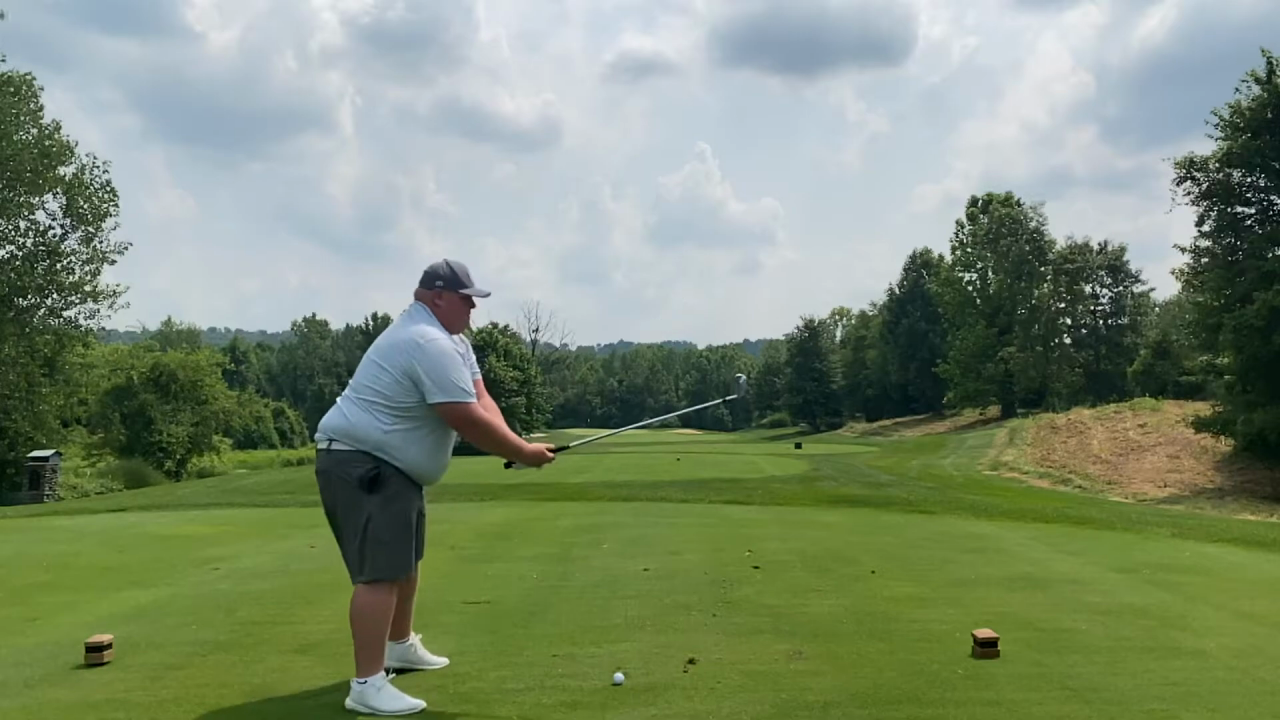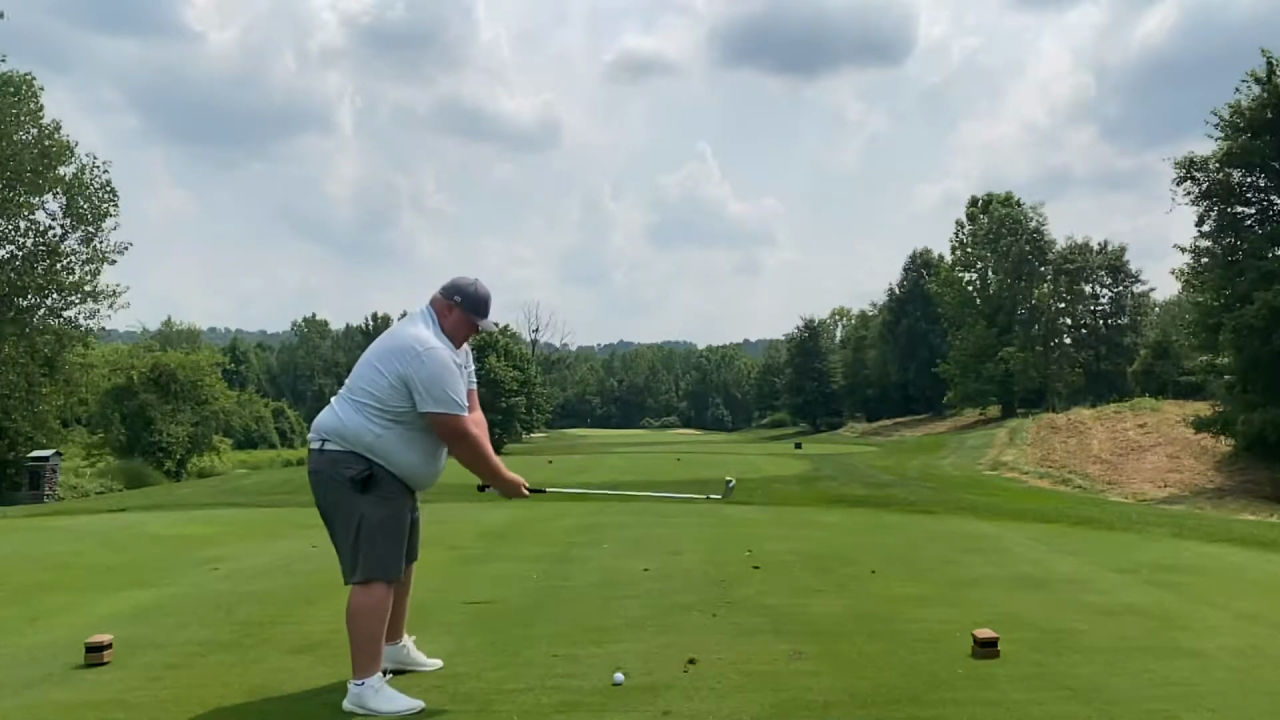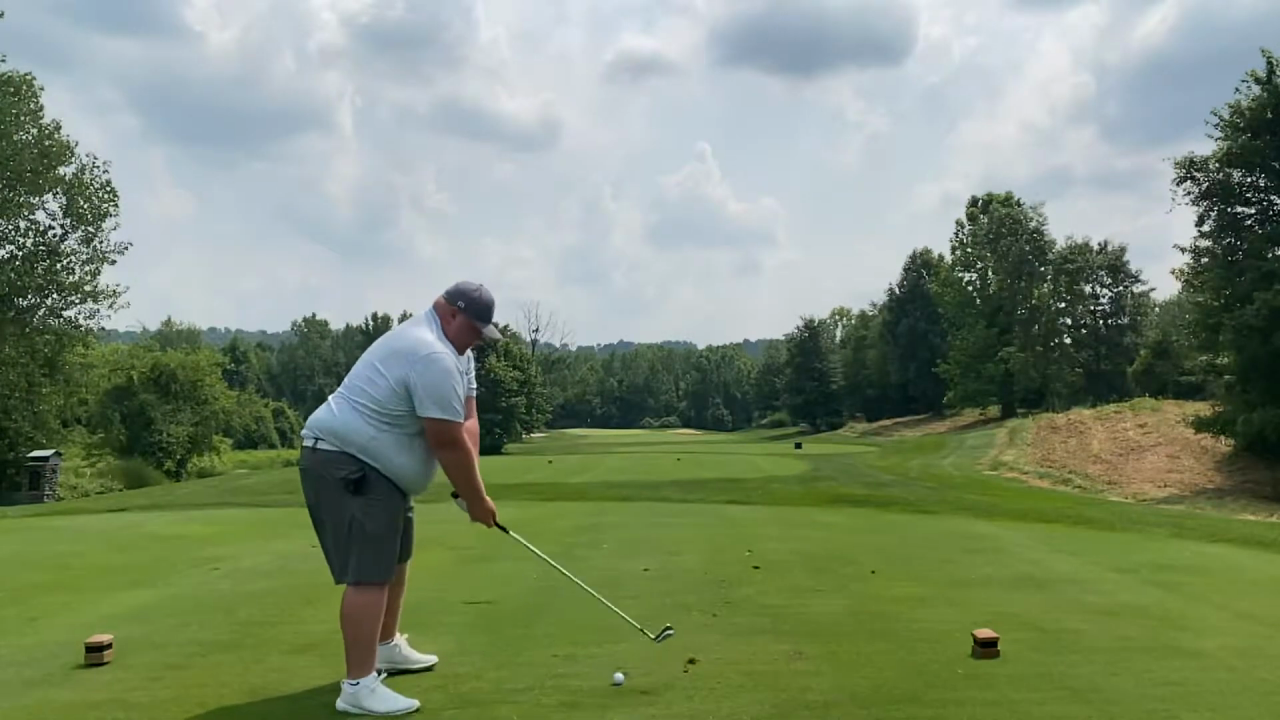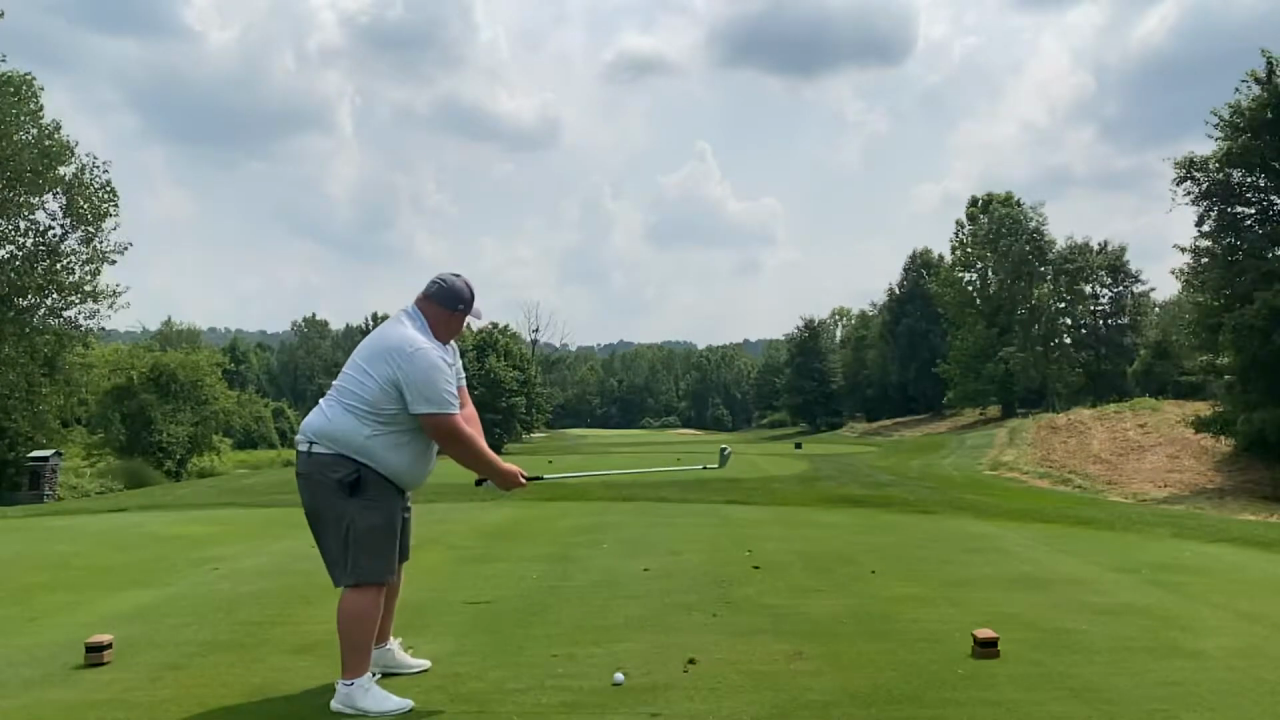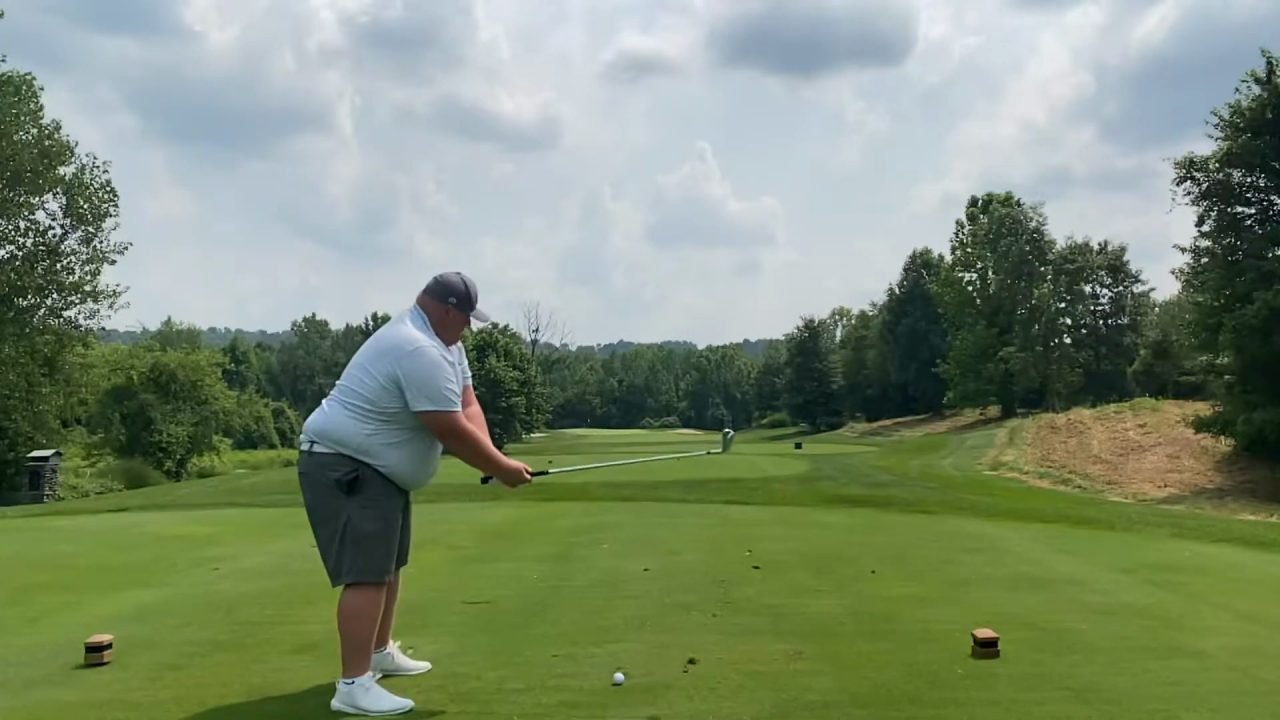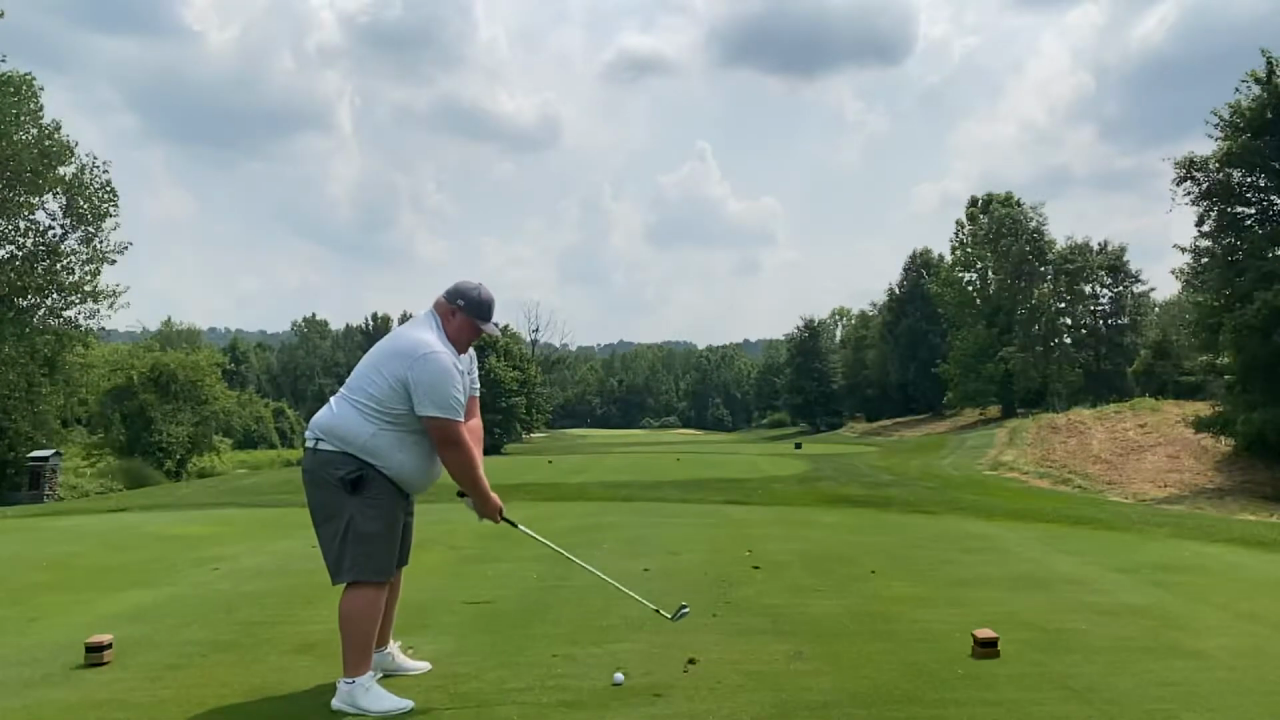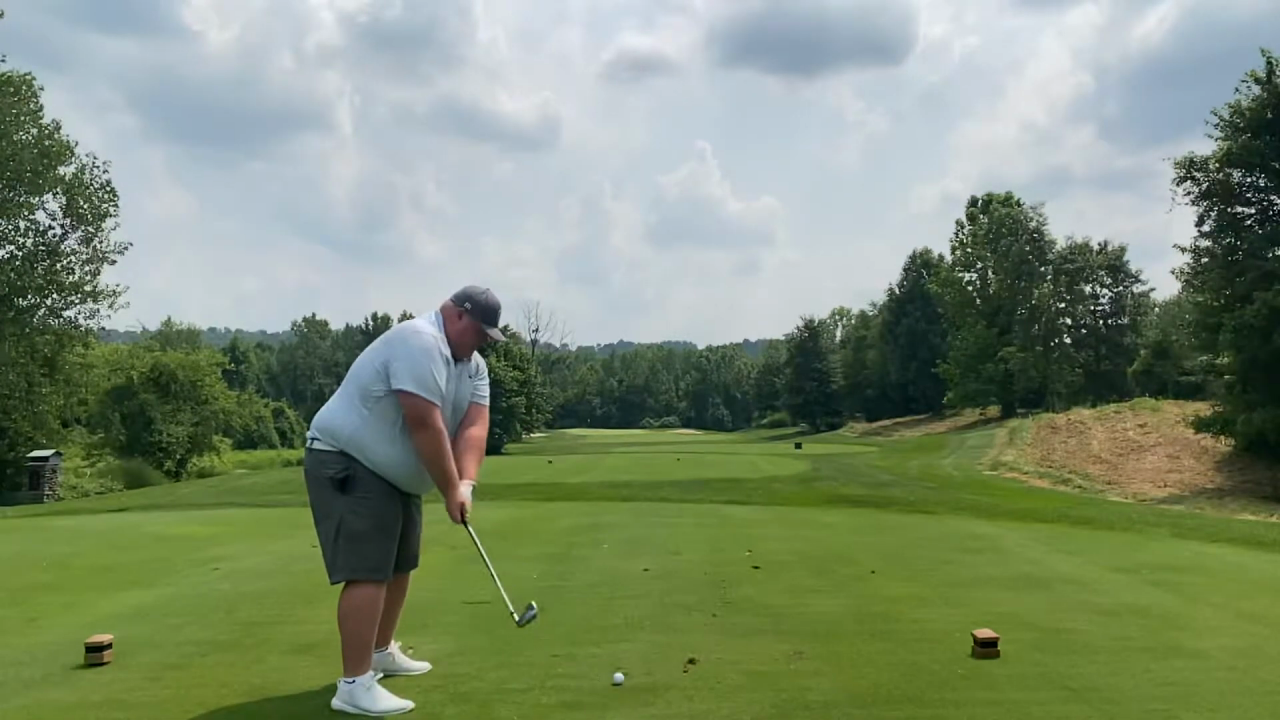
dt=0.7s
person 1, frame 1
left shoulder: (450, 337)
right shoulder: (430, 346)
left elbow: (481, 401)
right elbow: (469, 422)
left wrist: (515, 445)
right wrist: (524, 453)
left hip: (390, 466)
right hip: (361, 464)
left knee: (405, 559)
right knee: (381, 570)
left ankle: (399, 644)
person 1, frame 2
left shoulder: (450, 345)
right shoulder: (427, 352)
left elbow: (471, 415)
right elbow: (457, 435)
left wrist: (491, 468)
right wrist: (500, 478)
left hip: (382, 467)
right hip: (353, 465)
left knee: (398, 559)
right knee: (376, 571)
left ankle: (392, 647)
person 1, frame 3
left shoulder: (453, 349)
right shoulder: (431, 357)
left elbow: (466, 423)
right elbow: (448, 443)
left wrist: (472, 489)
right wrist: (477, 500)
left hip: (373, 467)
right hip: (345, 464)
left knee: (393, 558)
right knee: (368, 571)
left ankle: (386, 647)
person 1, frame 4
left shoulder: (434, 341)
right shoulder: (418, 353)
left elbow: (463, 410)
right elbow: (450, 434)
left wrist: (488, 462)
right wrist: (498, 471)
left hip: (370, 467)
right hip: (342, 468)
left knee: (388, 563)
right knee: (368, 573)
left ankle: (380, 649)
person 1, frame 5
left shoulder: (442, 343)
right shoulder: (419, 351)
left elbow: (468, 409)
right elbow: (452, 432)
left wrist: (493, 459)
right wrist: (502, 467)
left hip: (375, 469)
right hip: (344, 467)
left knee: (387, 563)
right knee: (366, 571)
left ankle: (379, 652)
person 1, frame 6
left shoulder: (457, 351)
right shoulder: (431, 356)
left elbow: (469, 422)
right elbow: (449, 442)
left wrist: (478, 483)
right wrist: (481, 495)
left hip: (378, 469)
right hip: (346, 466)
left knee: (389, 565)
right knee: (368, 572)
left ankle: (380, 652)
right ankle: (353, 684)
person 1, frame 7
left shoulder: (473, 365)
right shoulder: (418, 343)
left elbow: (474, 427)
right elbow: (423, 425)
left wrist: (466, 485)
right wrist: (449, 487)
left hip: (396, 476)
right hip: (349, 467)
left knee: (397, 566)
right knee: (367, 571)
left ankle: (381, 652)
right ankle: (354, 684)
